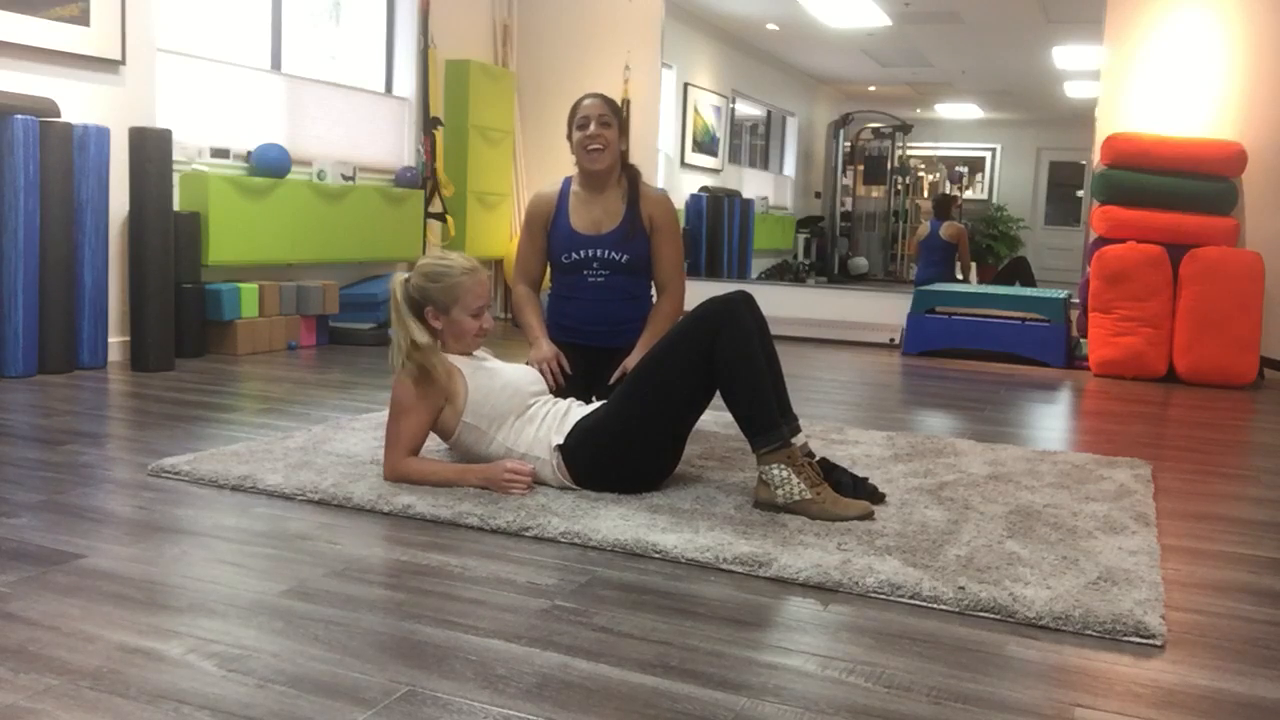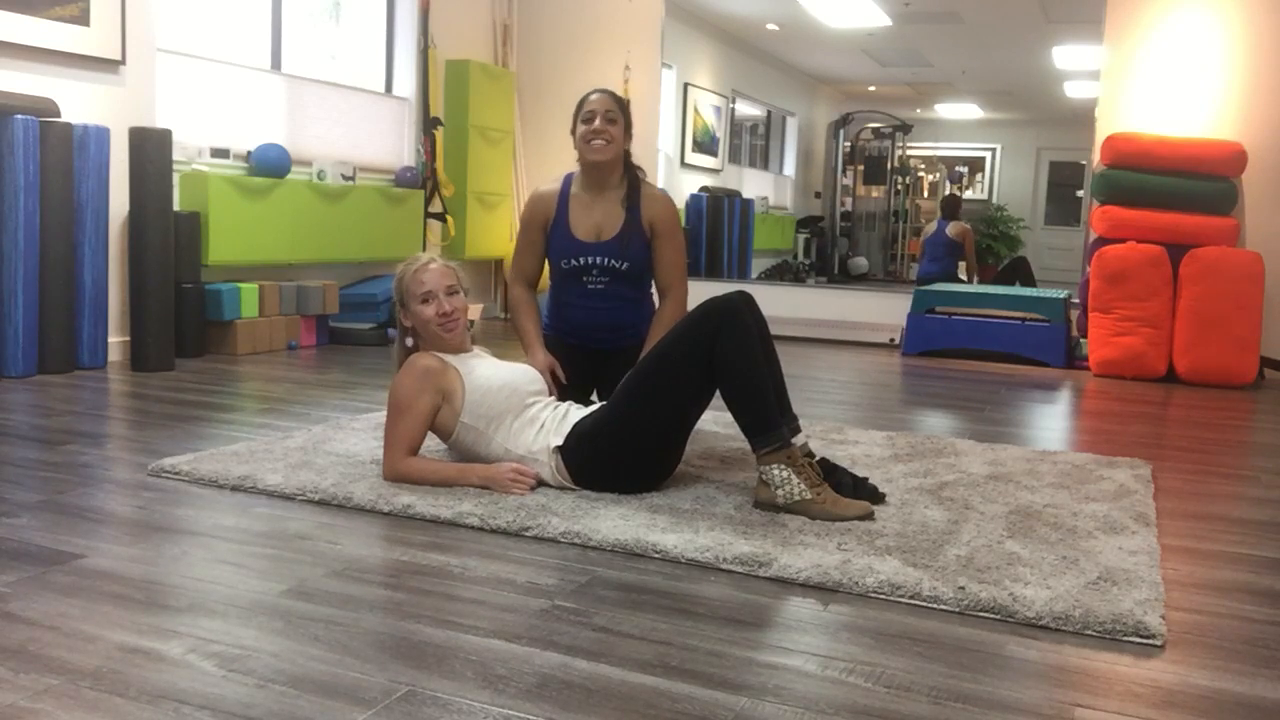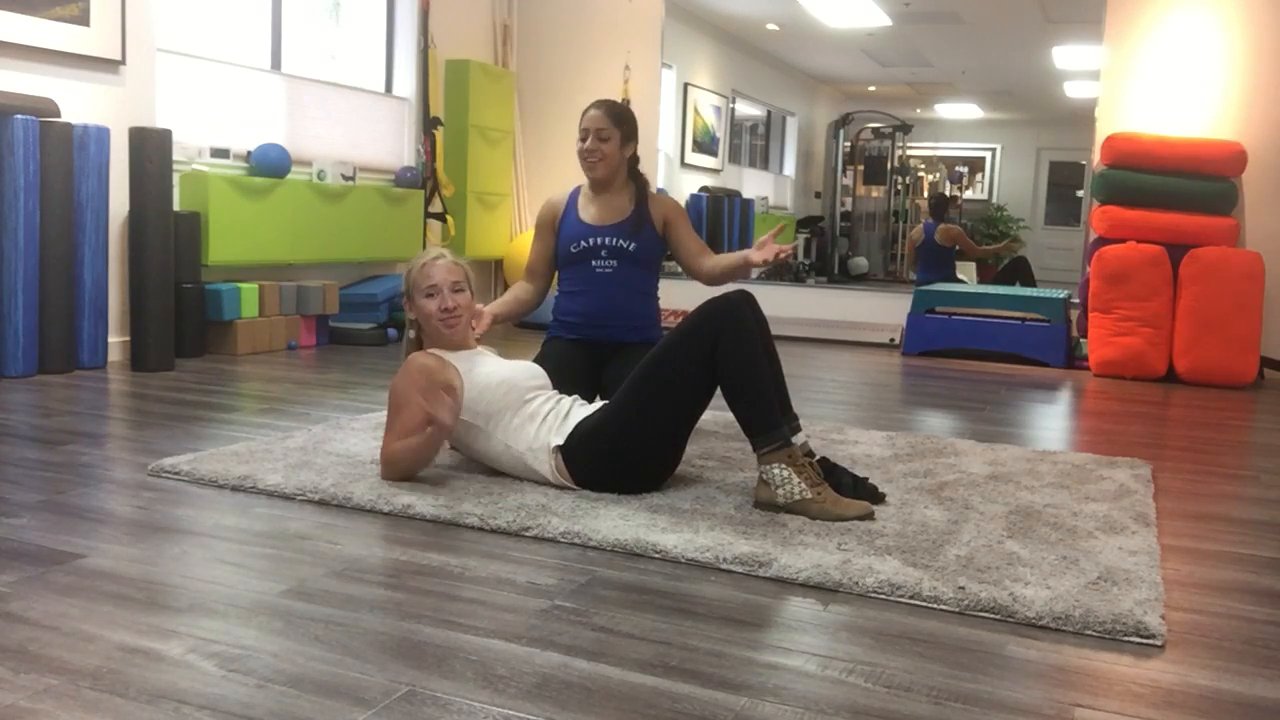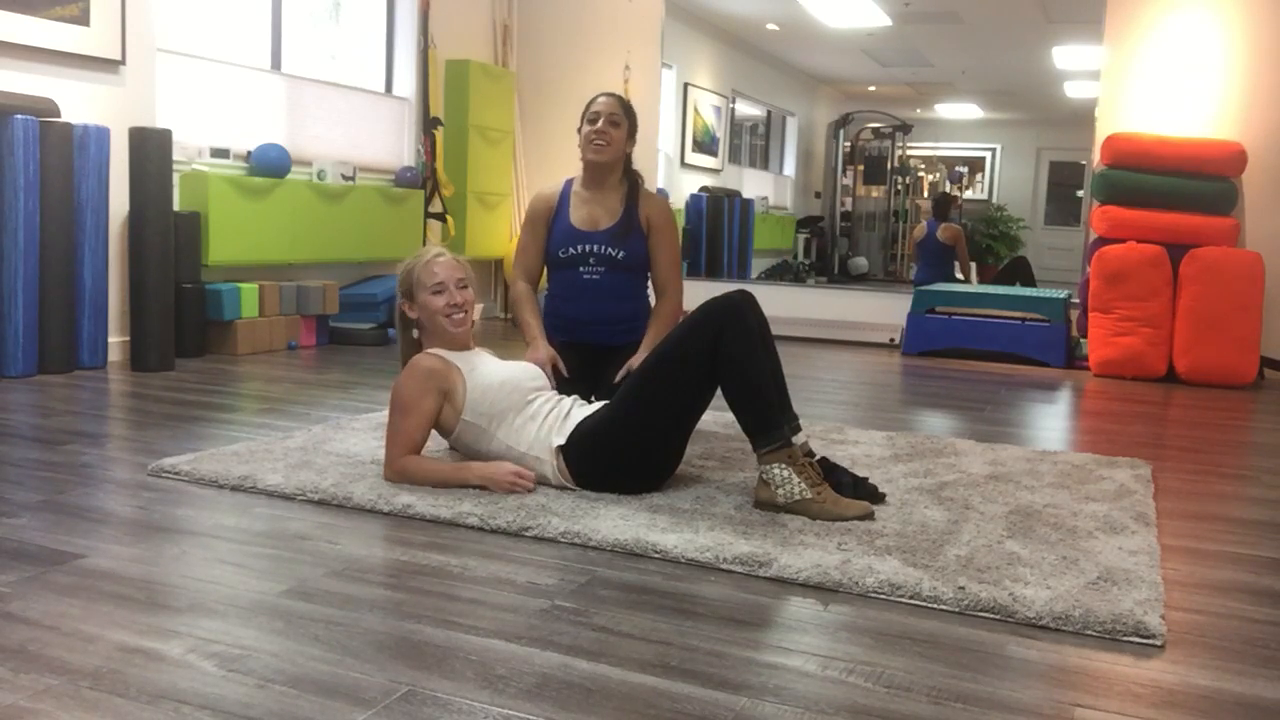
dt=1s
person 1, frame 1
left shoulder: (475, 357)
right shoulder: (430, 374)
right elbow: (397, 466)
right wrist: (483, 474)
left hip: (600, 437)
right hip: (593, 457)
left knee: (735, 308)
right knee: (721, 320)
left ankle: (792, 458)
right ankle: (782, 478)
person 1, frame 2
left shoulder: (476, 357)
right shoulder: (424, 371)
right elbow: (396, 465)
right wrist: (483, 474)
left hip: (599, 440)
right hip: (590, 457)
left knee: (736, 308)
right knee: (723, 317)
left ankle: (792, 457)
right ankle: (783, 476)
person 1, frame 3
left shoulder: (480, 355)
right shoulder: (425, 370)
right elbow: (392, 464)
right wrist: (439, 431)
left hip: (601, 439)
right hip: (591, 457)
left knee: (737, 306)
right knee: (724, 318)
left ankle: (792, 459)
right ankle: (783, 477)
person 1, frame 4
left shoulder: (480, 357)
right shoulder: (426, 372)
right elbow: (398, 465)
right wrist: (477, 471)
left hip: (602, 438)
right hip: (591, 457)
left knee: (736, 307)
right knee: (724, 319)
left ankle: (792, 460)
right ankle: (783, 477)
person 2, frame 1
left shoulder: (653, 205)
right shoulder: (546, 203)
left elbow: (671, 292)
right elbow: (524, 285)
left wrist: (642, 353)
right wrist: (540, 341)
left hip: (627, 351)
right hip: (563, 348)
person 2, frame 2
left shoulder: (656, 205)
right shoulder: (545, 202)
left elbow: (673, 295)
right elbow: (521, 285)
right wrist: (536, 351)
left hip: (631, 348)
right hip: (563, 344)
person 2, frame 3
left shoulder: (660, 209)
right shoulder: (557, 209)
left elbow: (704, 266)
right elbow: (532, 283)
left wrist: (747, 258)
right wrist: (492, 311)
left hip: (636, 346)
right hip: (569, 343)
person 2, frame 4
left shoulder: (652, 209)
right shoulder: (547, 203)
left elbow: (669, 294)
right elbow: (522, 282)
left wrist: (647, 353)
right wrist: (537, 342)
left hip: (625, 350)
right hip: (562, 346)
